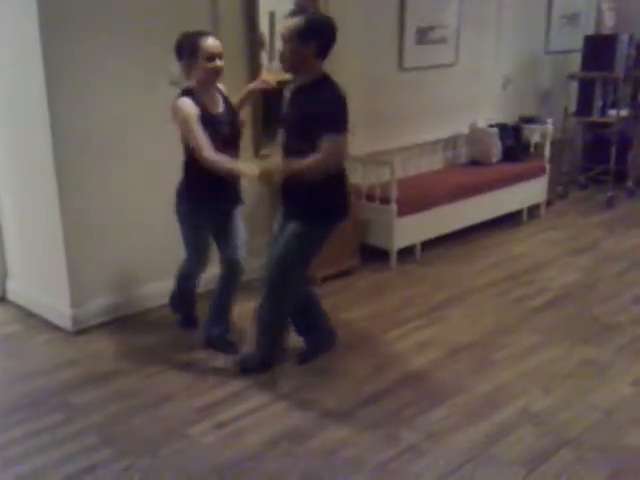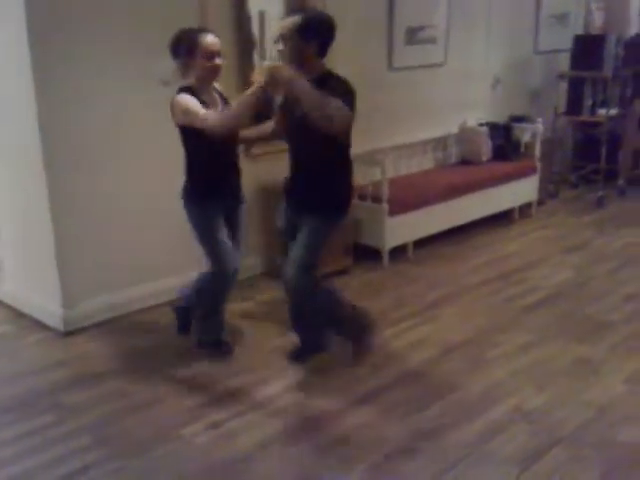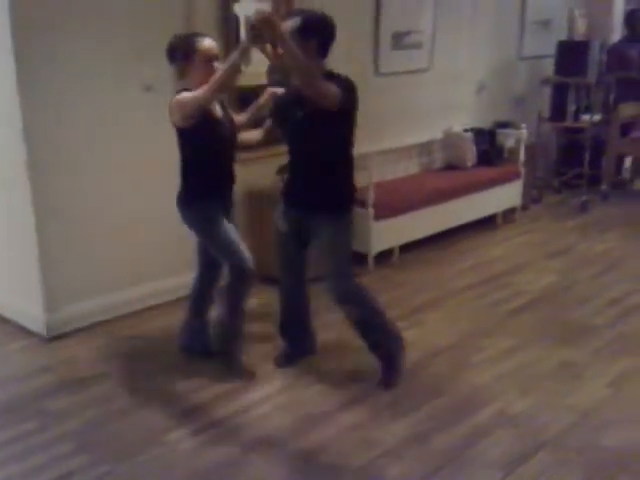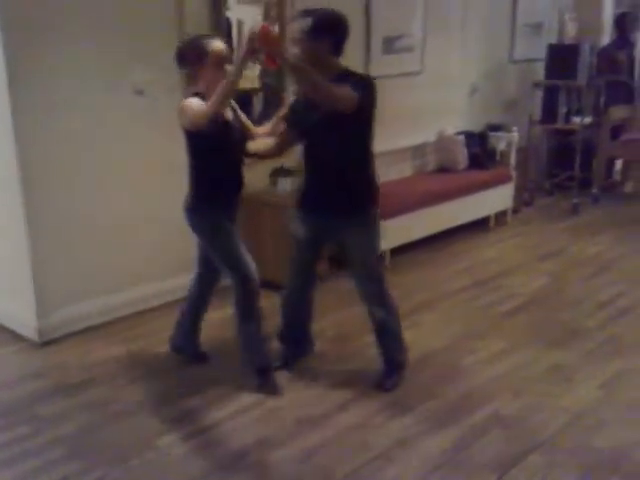
dt=0.3s
person 1, frame 1
left shoulder: (327, 98)
right shoulder: (298, 91)
left elbow: (332, 159)
left wrist: (285, 168)
left hip: (317, 208)
right hip: (295, 202)
left knee: (276, 277)
right knee: (286, 275)
left ankle: (266, 353)
right ankle: (320, 335)
person 1, frame 2
left shoulder: (337, 89)
right shoulder: (294, 89)
left elbow: (336, 123)
left wrist: (292, 80)
right wrist: (242, 135)
left hip: (325, 201)
right hip: (297, 197)
left knee: (298, 276)
right knee: (294, 273)
left ankle: (355, 326)
right ankle: (312, 336)
person 1, frame 3
left shoulder: (342, 89)
right shoulder: (290, 95)
left elbow: (317, 92)
left wrist: (278, 36)
left hip: (331, 207)
right hip: (294, 202)
left knee: (341, 287)
right knee: (289, 277)
left ankle: (391, 349)
right ankle: (299, 341)
person 1, frame 4
left shoulder: (360, 87)
right shoulder: (304, 98)
left elbow: (331, 98)
right elbow: (279, 144)
left wrist: (280, 54)
left hip: (354, 209)
right hip: (312, 206)
left knee: (371, 288)
right knee: (298, 280)
left ankle: (395, 359)
right ankle: (295, 343)
person 2, frame 1
left shoulder: (220, 92)
right shoulder: (184, 105)
right elbow: (207, 156)
left wrist: (248, 94)
right wrist: (249, 170)
left hip: (228, 196)
right hip: (196, 200)
left knee: (234, 263)
right knee: (196, 262)
left ankle: (216, 331)
right ankle: (182, 304)
person 2, frame 2
left shoulder: (216, 91)
right shoulder: (183, 102)
right elbow: (219, 124)
left wrist: (251, 94)
right wrist: (256, 96)
left hip: (230, 193)
right hip: (202, 199)
left knee: (228, 268)
right knee: (226, 268)
left ankle: (209, 332)
right ankle: (186, 305)
person 2, frame 3
left shoulder: (215, 101)
right shoulder: (183, 104)
left elbow: (237, 126)
right elbow: (218, 86)
left wrist: (264, 102)
right wrist: (247, 45)
left hip: (221, 199)
right hip: (198, 203)
left knee: (210, 270)
right knee: (242, 265)
left ankle: (193, 338)
right ankle: (227, 344)
person 2, frame 4
left shoulder: (228, 105)
right shoulder: (192, 107)
left elbow: (255, 136)
right elbow: (213, 111)
right wrist: (244, 59)
left hip: (224, 206)
right hip: (206, 210)
left knee: (208, 276)
right knee: (247, 281)
left ankle: (184, 340)
right ankle: (259, 364)
